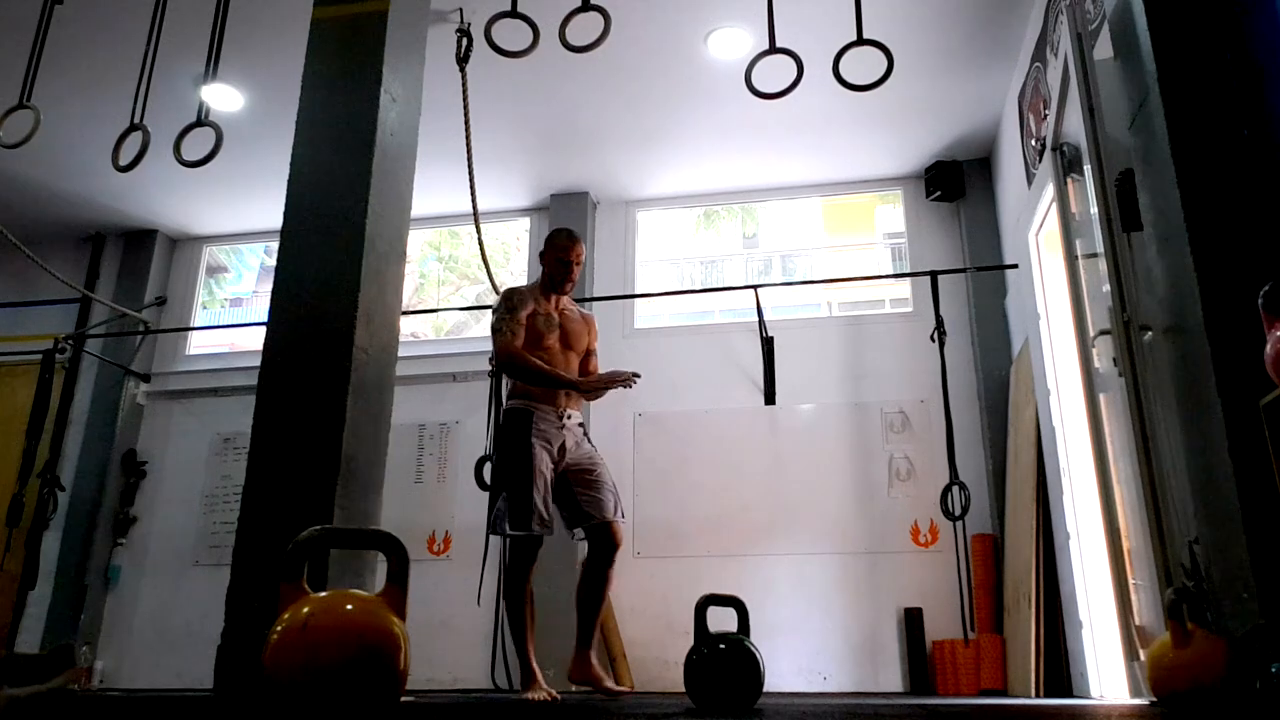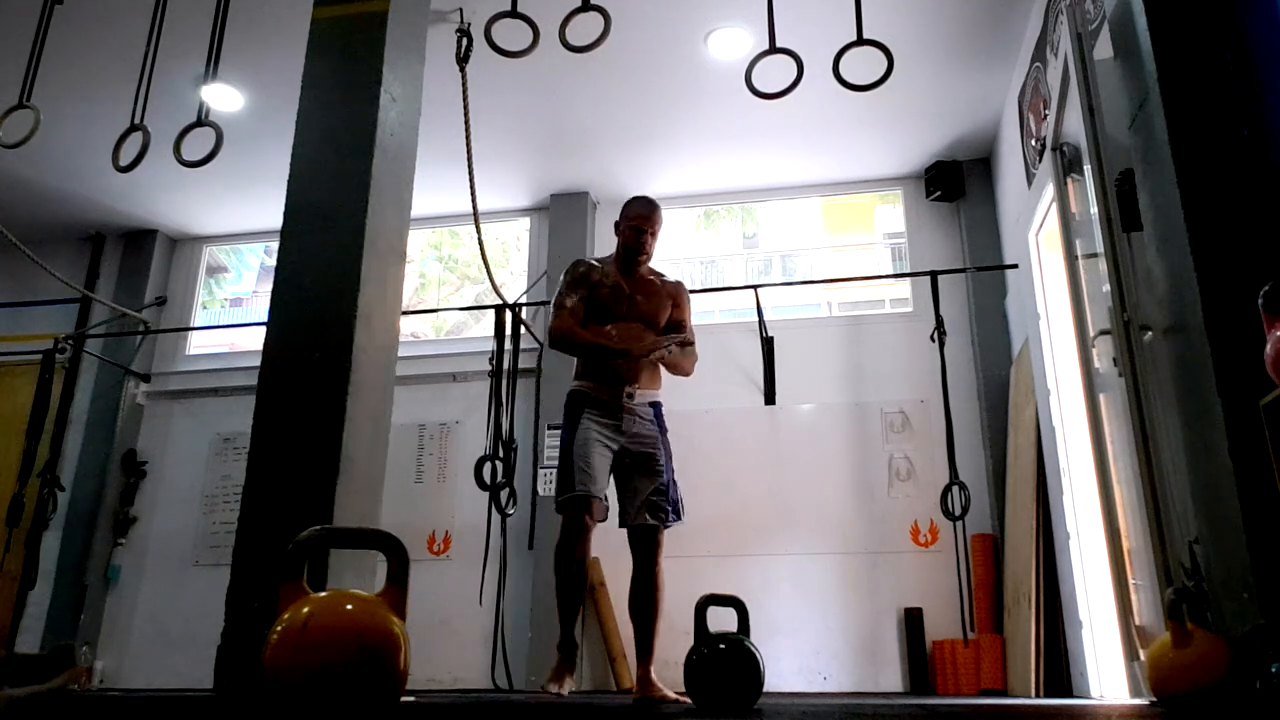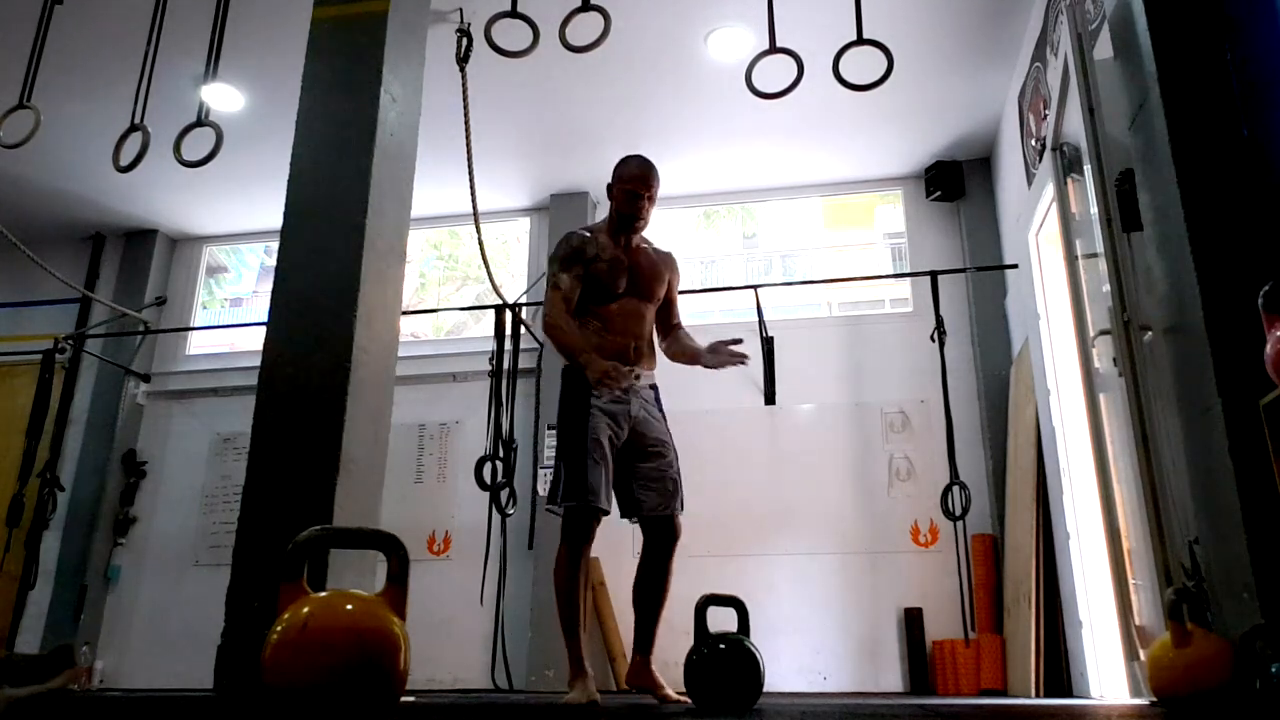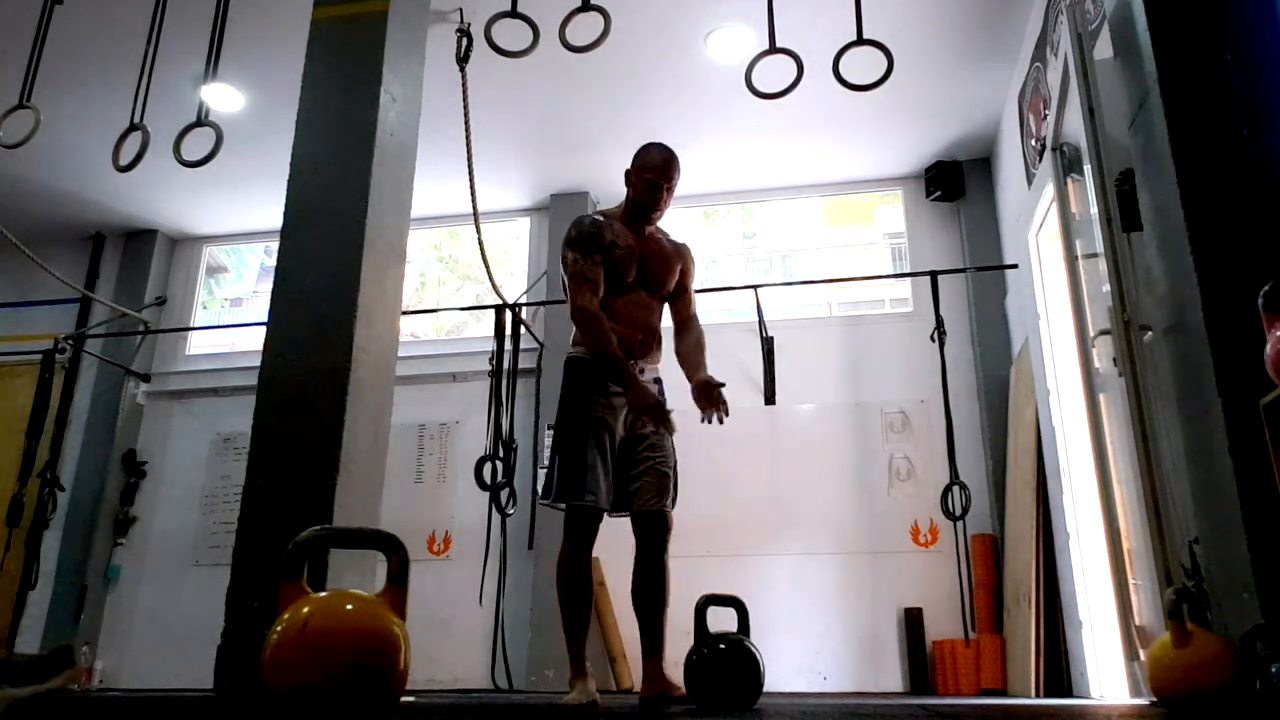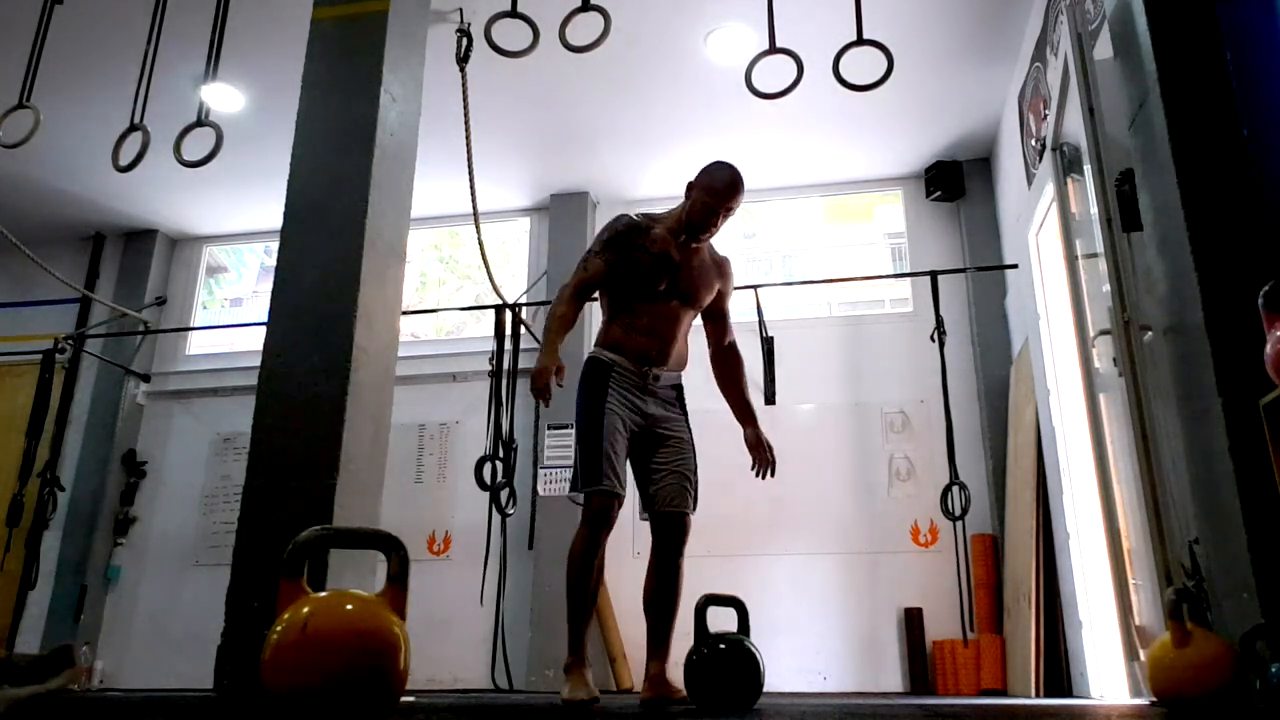
dt=0.5s
person 1, frame 1
left shoulder: (585, 320)
right shoulder: (517, 302)
right elbow: (507, 357)
left wrist: (601, 384)
right wrist: (582, 378)
left hip: (574, 430)
right hip: (530, 424)
left knee: (608, 536)
right knee: (525, 549)
left ankle: (584, 660)
right ankle: (530, 675)
person 1, frame 2
left shoulder: (671, 291)
right shoulder: (586, 274)
left elbow: (687, 362)
right elbow: (559, 333)
left wrist: (668, 350)
right wrist: (623, 348)
left hip: (646, 414)
right hip: (593, 404)
left knee: (650, 542)
right knee: (580, 516)
left ankle: (646, 676)
right ankle: (567, 648)
person 1, frame 3
left shoulder: (663, 263)
right shoulder: (579, 245)
left elbow: (670, 334)
right elbow: (555, 315)
left wrist: (706, 355)
right wrist: (588, 360)
left hip: (645, 397)
right hip: (592, 393)
left knee: (664, 531)
right knee: (581, 524)
left ankle: (643, 665)
right ankle: (579, 672)
person 1, frame 4
left shoulder: (677, 252)
right shoulder: (591, 232)
left elbow: (687, 322)
right elbow: (586, 310)
left wrist: (698, 376)
right wrist: (631, 382)
left hip: (650, 390)
right hip: (595, 379)
left knee: (656, 527)
right knee: (583, 522)
left ankle: (654, 673)
right ankle: (579, 674)
person 1, frame 5
left shoulder: (718, 269)
right shoulder: (630, 232)
left elbow: (723, 348)
right elbow: (573, 292)
left wrist: (750, 424)
right wrist: (549, 352)
left hip: (668, 395)
right hip: (612, 378)
left knee: (673, 529)
right knee: (600, 510)
left ankle: (656, 674)
right ankle: (575, 663)
